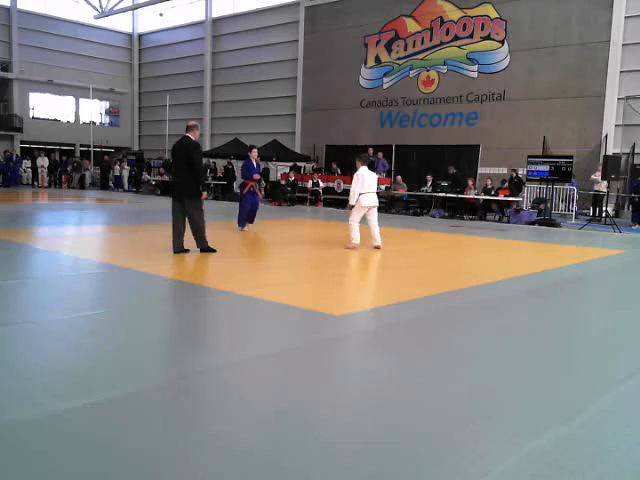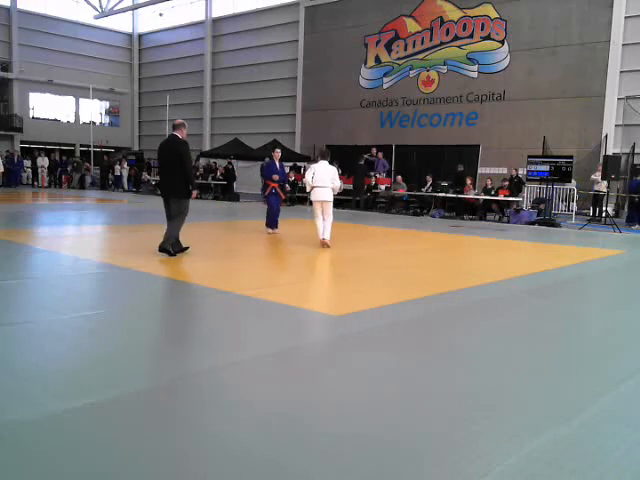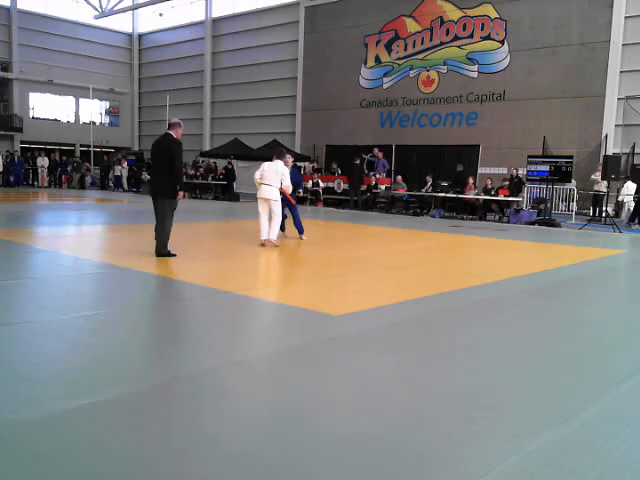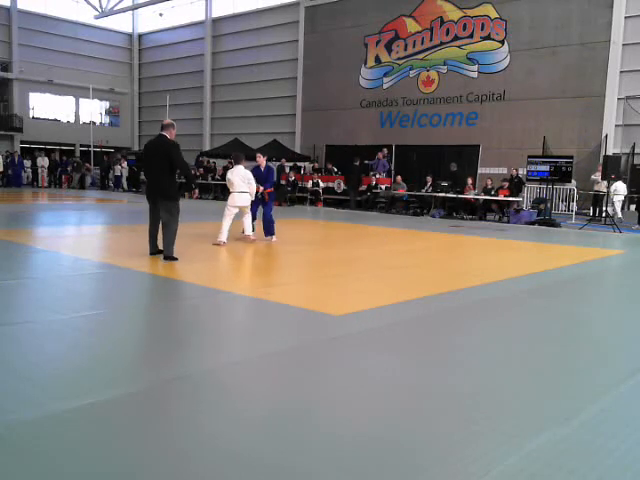
dt=0.5s
person 1, frame 1
left shoulder: (176, 145)
right shoulder: (194, 146)
left elbow: (175, 166)
right elbow: (199, 169)
right wrist: (203, 189)
left hip: (177, 188)
right hip: (191, 189)
left knee: (178, 218)
right knee: (196, 217)
left ankle: (178, 247)
right ankle: (203, 245)
person 1, frame 2
left shoulder: (163, 144)
right shoulder: (182, 144)
left elbow: (161, 167)
right elbow: (188, 167)
right wrist: (193, 187)
left hip: (166, 188)
right hip: (179, 188)
left knee: (172, 217)
right knee: (179, 216)
left ankle: (176, 246)
right ankle: (165, 244)
person 1, frame 3
left shoulder: (157, 142)
right shoulder: (175, 143)
right elbow: (177, 168)
right wrist: (180, 188)
left hip: (156, 186)
right hip: (168, 187)
left knee: (160, 217)
right knee: (166, 218)
left ankle: (160, 247)
right ankle: (162, 249)
person 1, frame 4
left shoulder: (148, 145)
right shoulder: (171, 145)
left elbow: (146, 167)
right elbow: (183, 166)
right wrist: (193, 186)
left hip: (151, 189)
right hip: (167, 189)
left knee: (154, 218)
right knee: (170, 220)
left ankle: (153, 248)
right ankle: (168, 252)
